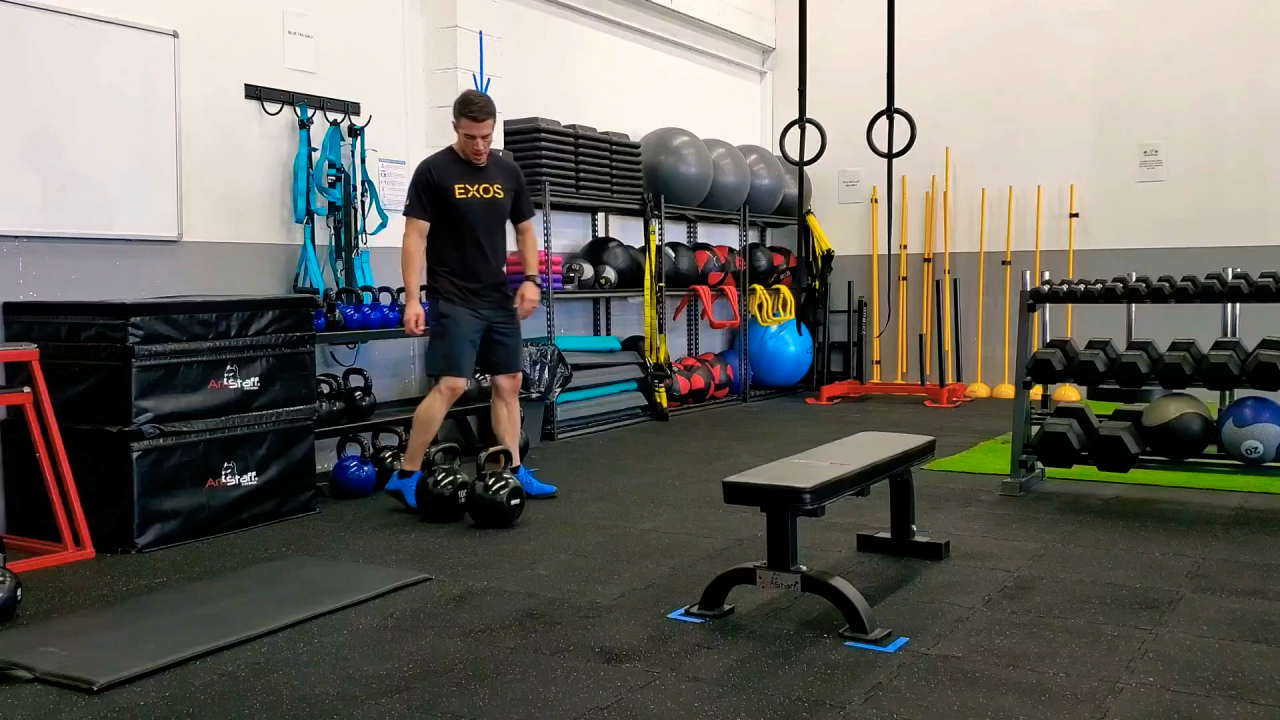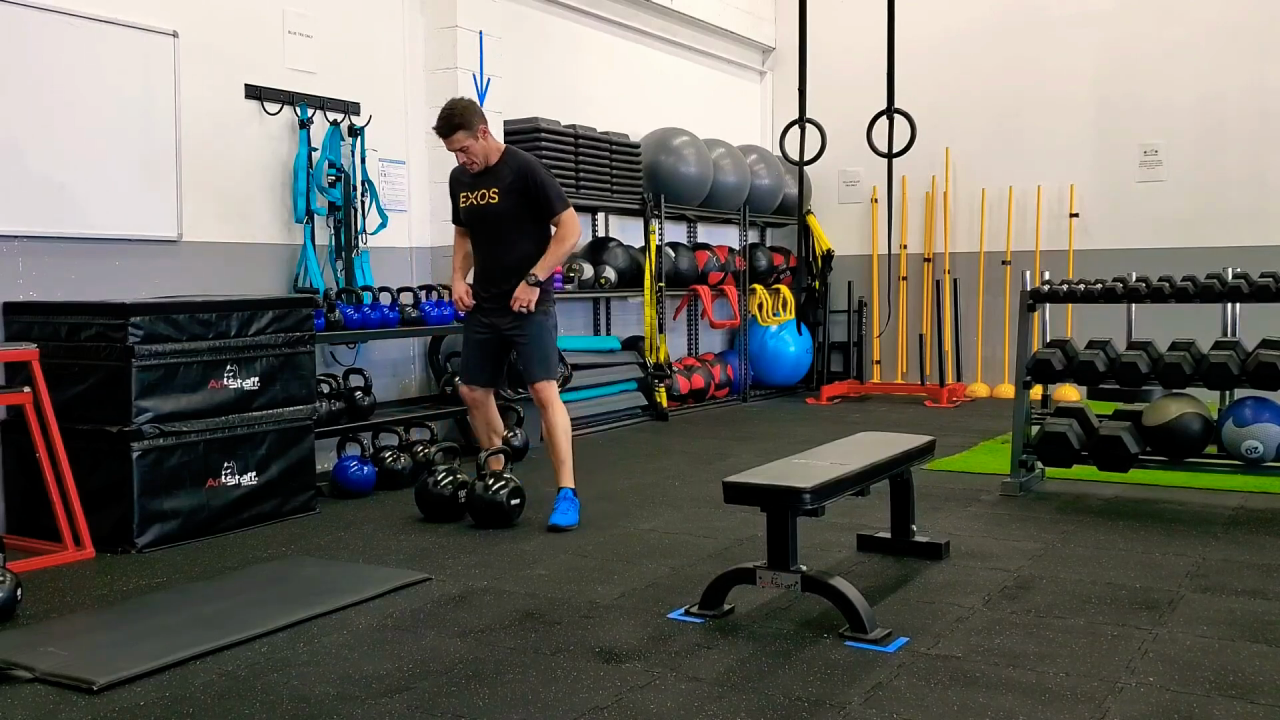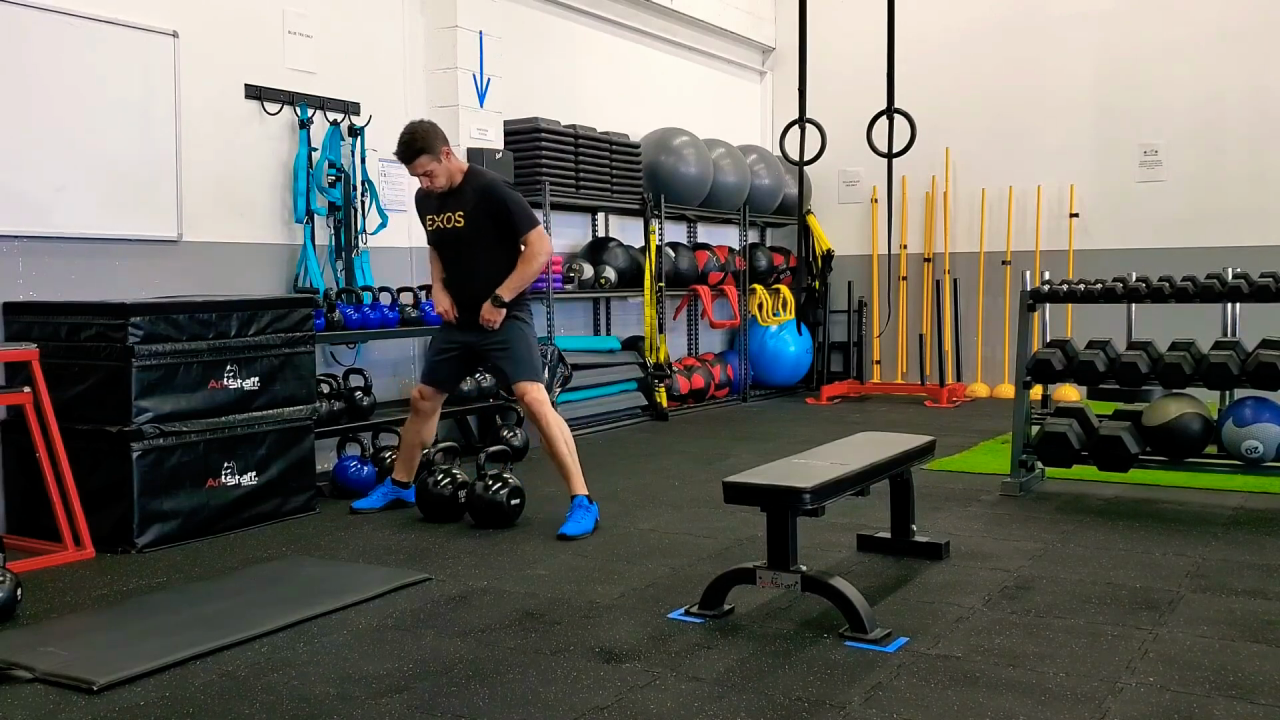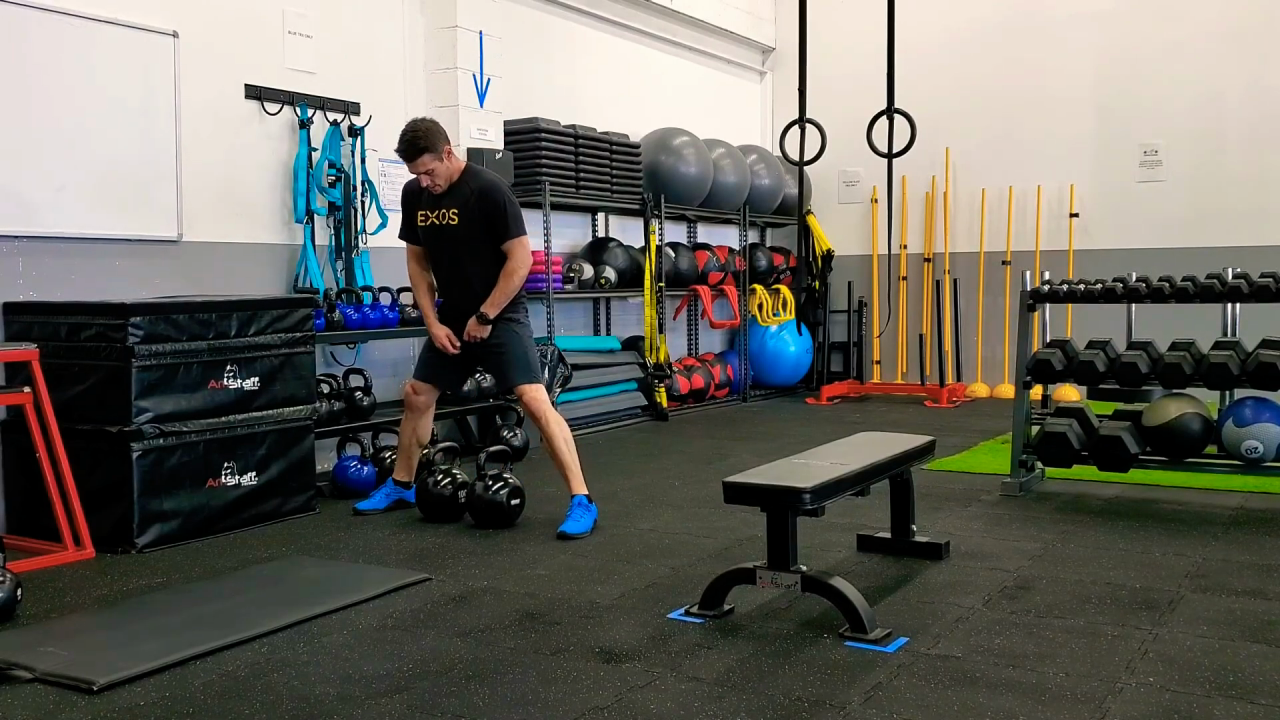
dt=1s
person 1, frame 1
left shoulder: (508, 172)
right shoulder: (433, 171)
left elbow: (526, 230)
right elbow: (414, 237)
left wrist: (531, 278)
right wrist: (413, 298)
left hip: (499, 299)
right hip: (453, 300)
left knee: (509, 384)
right knee: (451, 386)
left ankle: (515, 471)
right ankle: (405, 475)
person 1, frame 2
left shoulder: (525, 170)
right shoulder: (459, 178)
left elbow: (570, 228)
left wrist: (534, 281)
right wrist: (459, 278)
left hip: (527, 303)
right hip: (483, 305)
left knee: (544, 392)
right knee: (474, 394)
left ankle: (567, 493)
person 1, frame 3
left shoulder: (491, 190)
right shoulder: (426, 199)
left elbow: (540, 247)
left wrist: (500, 299)
right wrist: (439, 289)
left hip: (504, 316)
right hip: (459, 320)
left knee: (534, 399)
right knee: (423, 400)
left ankle: (583, 502)
right ankle: (399, 485)
person 1, frame 4
left shoulder: (488, 189)
right shoulder: (413, 194)
left elbow: (521, 258)
right elbow: (417, 259)
left wrist: (485, 316)
right wrist: (432, 322)
left hip: (501, 315)
right hip: (451, 318)
left knee: (534, 400)
right knee: (416, 396)
left ankle: (581, 501)
right ankle: (400, 486)
